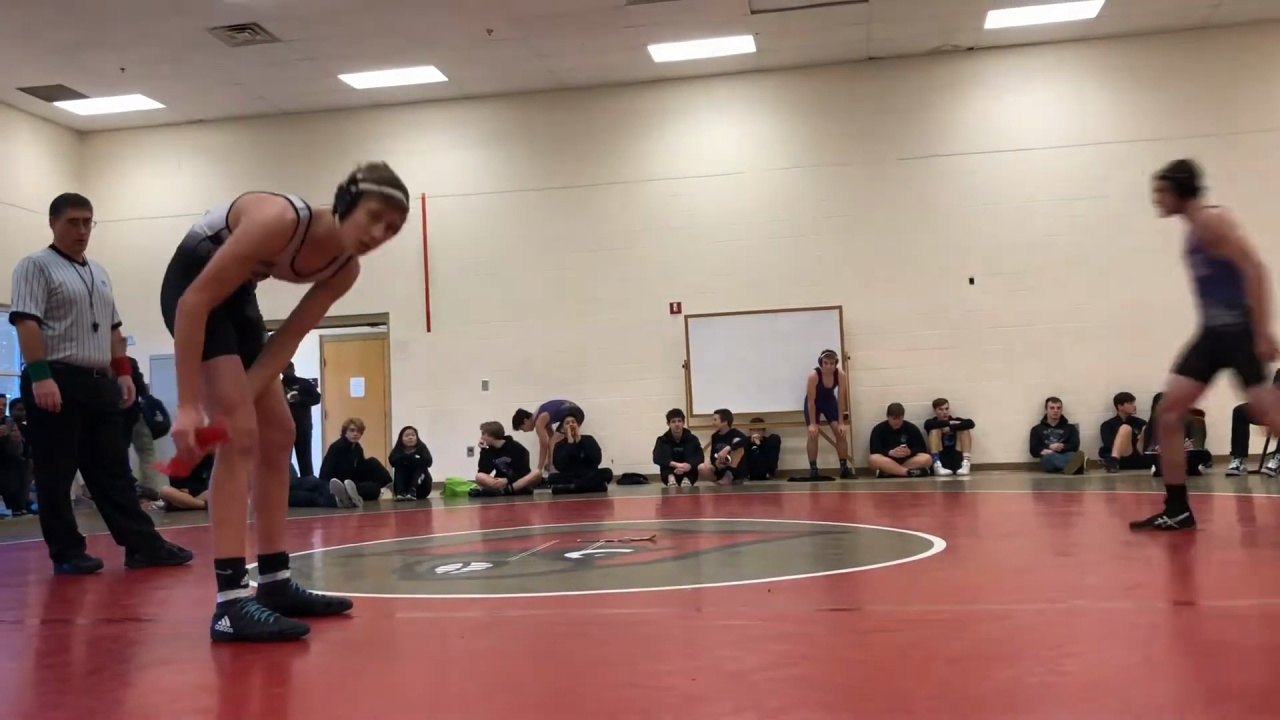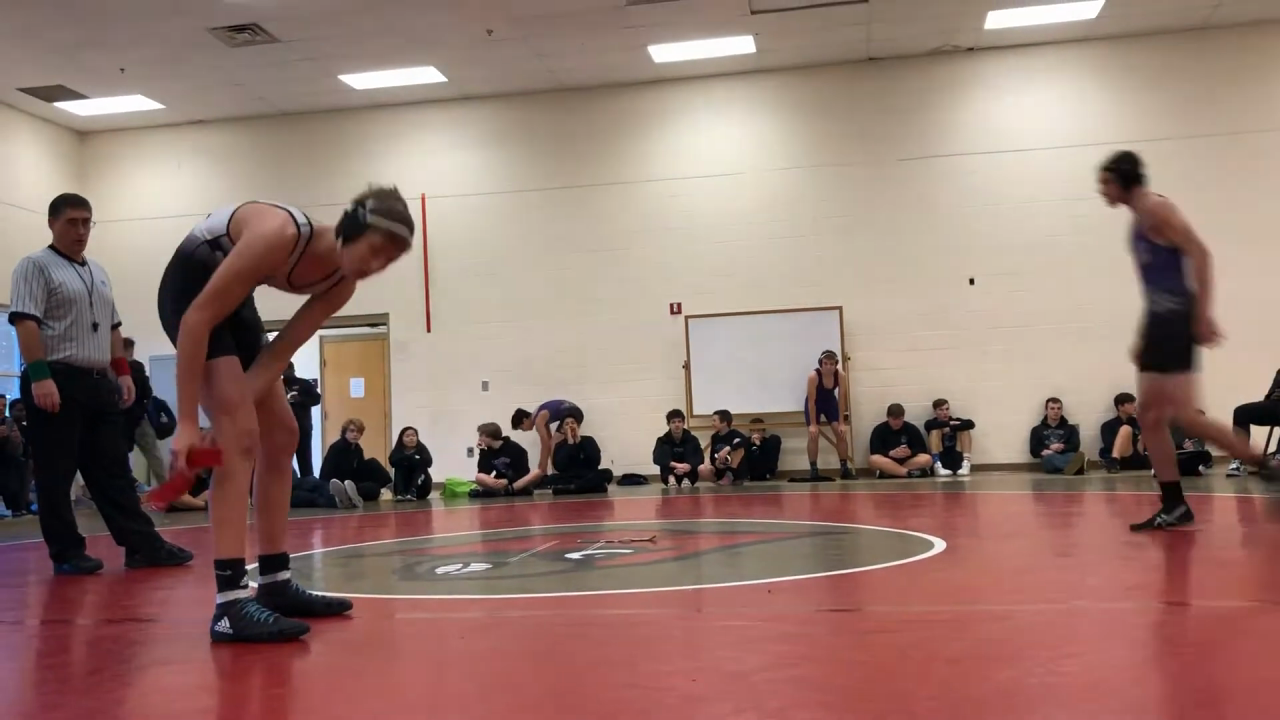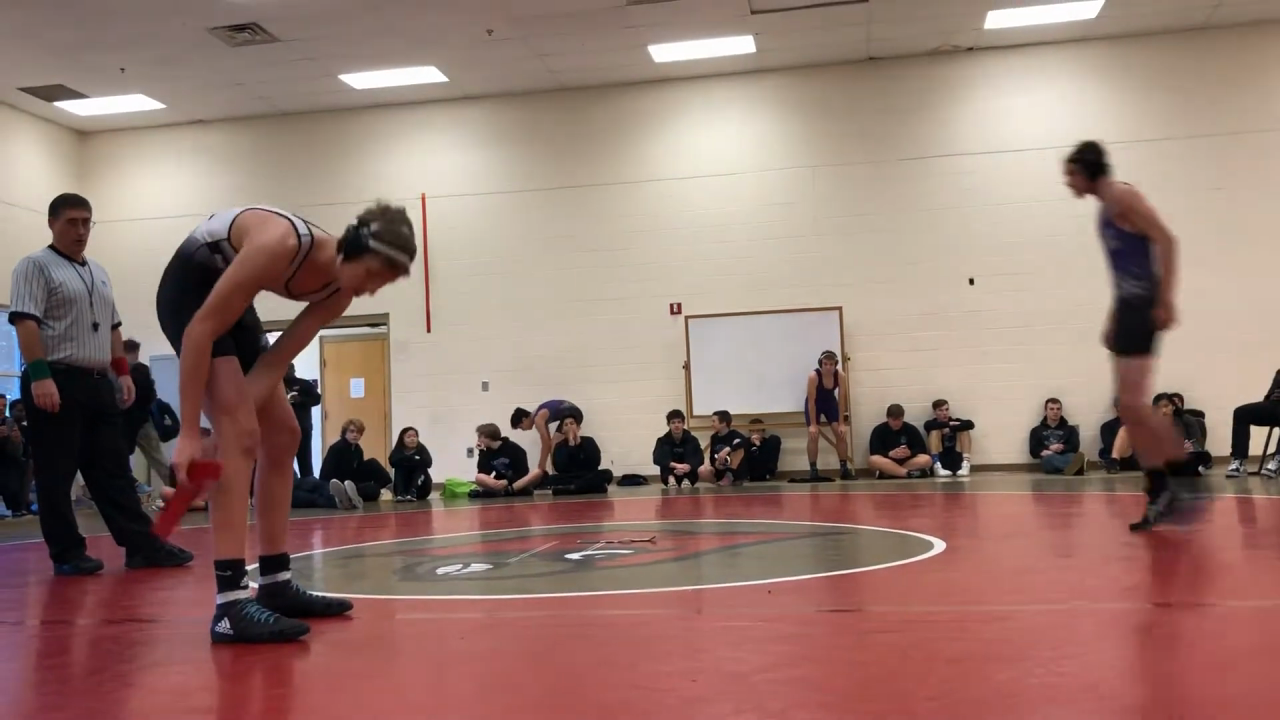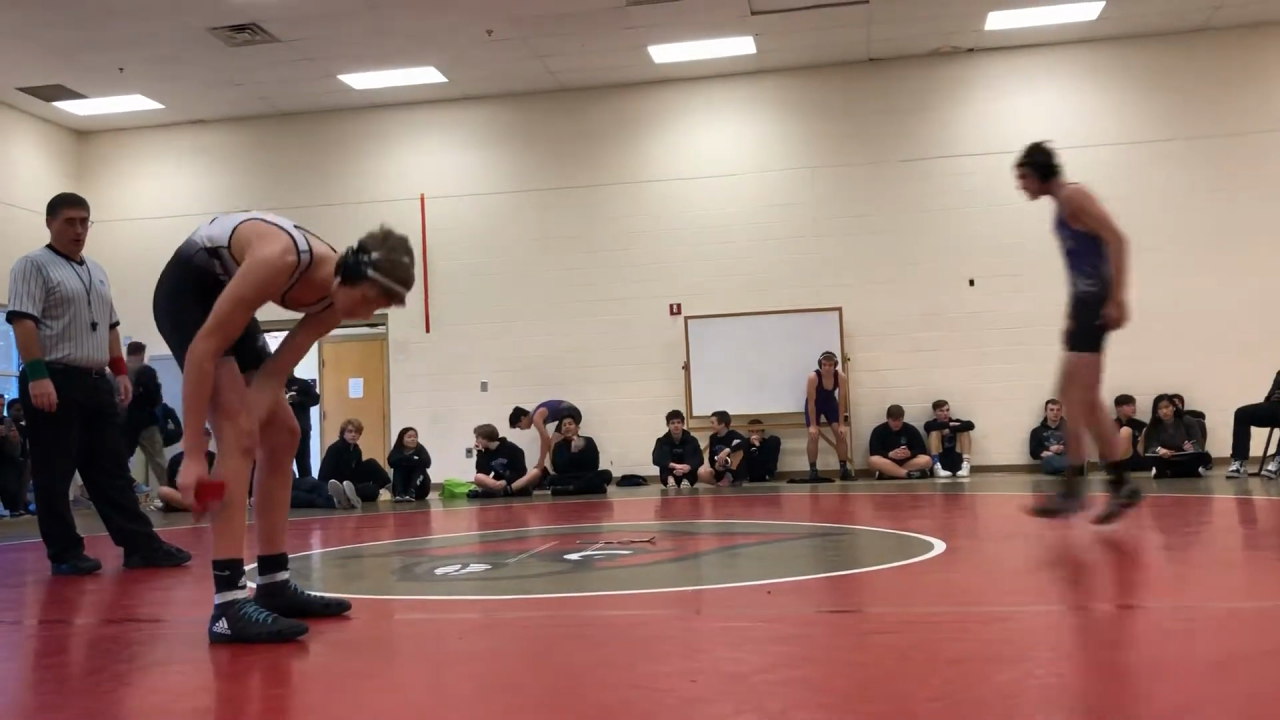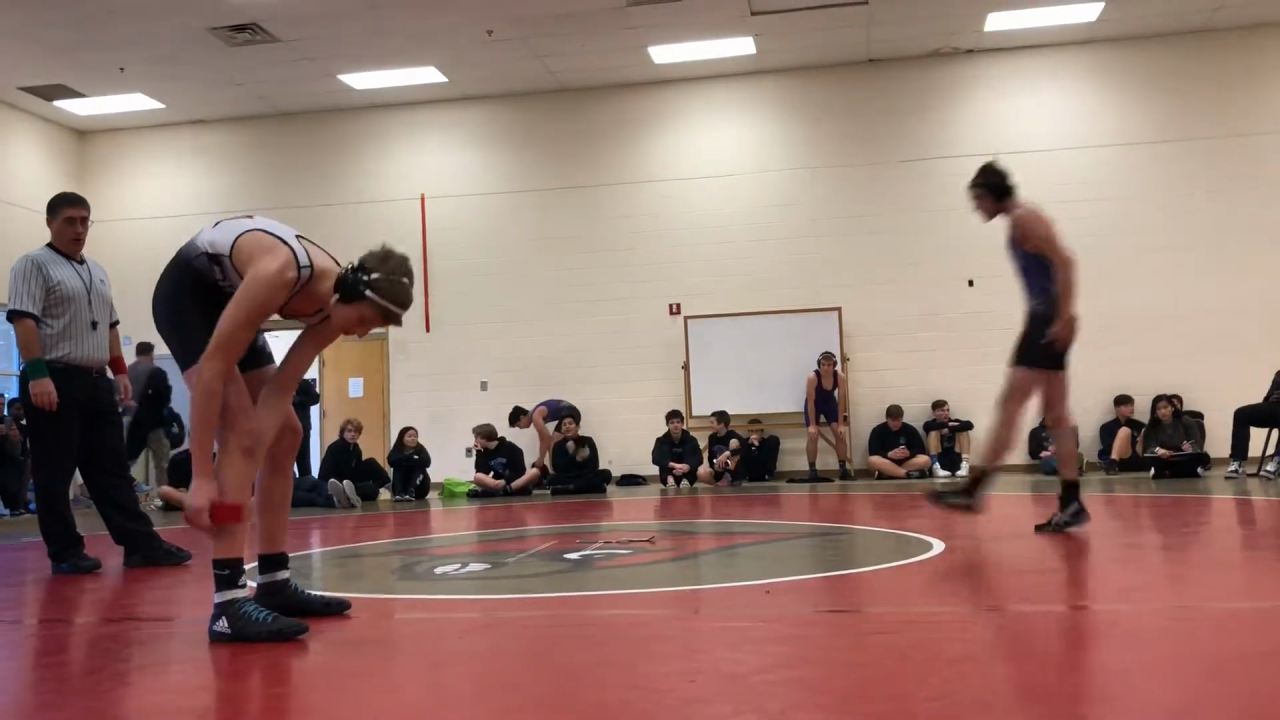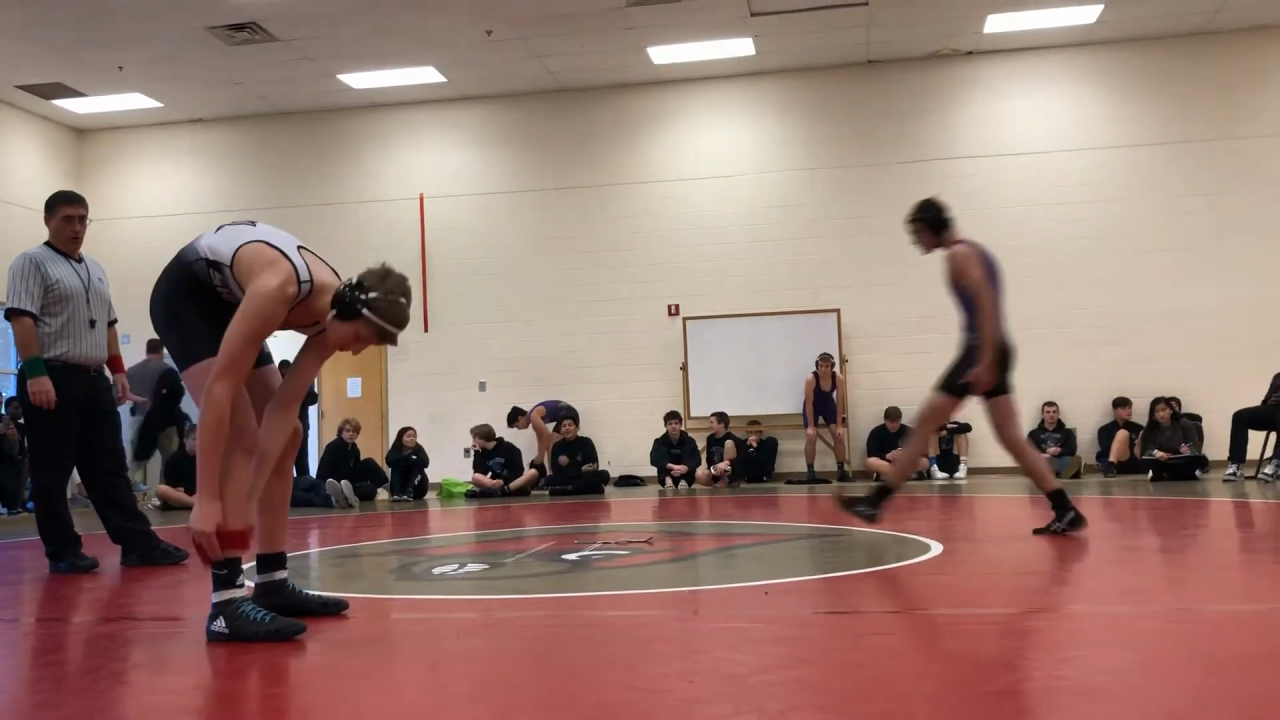
dt=0.1s
person 1, frame 1
left shoulder: (345, 268)
right shoulder: (279, 220)
left elbow: (285, 341)
right elbow: (194, 302)
left wrist: (235, 405)
right wrist: (188, 405)
left hip: (236, 296)
right hip: (193, 290)
left knee: (278, 434)
right knee: (241, 436)
left ankle: (275, 583)
right ankle: (230, 602)
person 1, frame 2
left shoulder: (341, 281)
right shoulder: (280, 235)
left elbow: (276, 355)
right elbow: (197, 318)
left wrist: (237, 413)
right wrist: (187, 421)
left hip: (232, 298)
right hip: (190, 288)
left knee: (281, 434)
right knee: (242, 434)
left ankle: (275, 584)
right ankle: (231, 603)
person 1, frame 3
left shoulder: (340, 289)
right shoulder: (281, 245)
left elbow: (275, 361)
right elbow: (200, 329)
left wrist: (237, 414)
right wrist: (188, 433)
left hip: (231, 299)
right hip: (189, 289)
left knee: (283, 434)
right knee: (242, 434)
left ankle: (275, 585)
right ankle: (231, 604)
person 1, frame 4
left shoulder: (333, 295)
right shoulder: (281, 260)
left elbow: (274, 376)
right elbow: (203, 348)
left wrist: (234, 469)
right wrist: (193, 455)
left hip: (226, 295)
right hip: (187, 291)
left knee: (282, 433)
right knee: (240, 433)
left ankle: (274, 585)
right ankle: (229, 604)
person 1, frame 5
left shoulder: (335, 305)
right shoulder: (281, 274)
left elbow: (280, 389)
right elbow: (214, 365)
left wrist: (241, 484)
right wrist: (202, 476)
left hip: (226, 301)
right hip: (187, 294)
left knee: (285, 434)
right knee: (242, 435)
left ankle: (274, 584)
right ankle: (229, 604)
person 1, frame 6
left shoulder: (332, 313)
right shoulder: (280, 289)
left elbow: (284, 410)
right elbow: (221, 390)
left wrist: (248, 503)
right wrist: (207, 498)
left hip: (226, 302)
right hip: (185, 296)
left knee: (288, 436)
right knee: (240, 433)
left ankle: (272, 584)
right ankle: (227, 603)
person 2, frame 1
left shoulder: (99, 272)
right shoulder: (36, 266)
right elbow: (26, 323)
left wrist: (122, 371)
right wrist: (40, 376)
left hip: (99, 383)
right hip: (56, 381)
left knee: (113, 469)
right knee: (56, 474)
left ankle: (143, 545)
right ankle: (67, 553)
person 2, frame 2
left shoulder: (98, 272)
right shoulder: (35, 266)
right elbow: (26, 323)
left wrist: (122, 371)
right wrist: (40, 377)
left hip: (99, 383)
right hip: (56, 381)
left knee: (113, 470)
right knee: (56, 473)
left ankle: (143, 545)
right ankle: (67, 553)
person 2, frame 3
left shoulder: (99, 272)
right shoulder: (35, 265)
right elbow: (25, 323)
left wrist: (122, 372)
right wrist: (40, 376)
left hip: (99, 383)
right hip: (56, 382)
left knee: (114, 470)
right knee: (57, 473)
left ankle: (143, 545)
right ankle: (67, 553)
person 2, frame 4
left shoulder: (97, 272)
right shoulder: (34, 265)
right elbow: (24, 322)
left wrist: (120, 371)
right wrist: (37, 376)
left hip: (97, 384)
right hip: (54, 381)
left knee: (112, 469)
right knee: (55, 473)
left ankle: (141, 545)
right ankle: (65, 553)
person 2, frame 5
left shoulder: (97, 271)
right shoulder: (34, 264)
right elbow: (24, 321)
left wrist: (120, 371)
right wrist: (37, 375)
left hip: (97, 383)
right hip: (54, 381)
left knee: (112, 469)
right knee: (55, 472)
left ankle: (141, 544)
right ankle: (65, 552)
person 2, frame 6
left shoulder: (95, 269)
right shoulder: (32, 263)
right elbow: (21, 319)
left wrist: (117, 369)
right wrist: (35, 373)
left hip: (94, 381)
right hip: (51, 379)
left knee: (110, 467)
right knee: (52, 471)
left ankle: (138, 543)
right ankle: (63, 552)
person 3, frame 1
left shoulder: (1214, 220)
right shoulder: (1193, 230)
left hip: (1236, 335)
right hip: (1214, 333)
right knee: (1167, 417)
right ankle: (1177, 508)
person 3, frame 2
left shoulder: (1155, 208)
right shoulder: (1138, 217)
left elbow: (1199, 254)
left wrist: (1202, 314)
right wrist: (1144, 338)
left hip: (1178, 318)
right hip: (1161, 319)
left knee: (1181, 416)
right knee: (1150, 415)
right ankle: (1173, 506)
person 3, frame 3
left shoulder: (1122, 196)
right shoulder: (1106, 204)
left elbow: (1166, 241)
left wrist: (1165, 300)
right wrist: (1112, 318)
left hip: (1142, 304)
right hip: (1129, 304)
left knee: (1131, 401)
right knee: (1128, 404)
right ankle: (1161, 491)
person 3, frame 4
left shoulder: (1074, 196)
right shoulder: (1062, 203)
left elbow: (1117, 240)
left wrist: (1117, 299)
right wrist: (1073, 315)
left hip: (1095, 301)
right hip: (1085, 301)
left knee: (1071, 395)
right knee: (1085, 400)
left ankle: (1071, 487)
right ankle: (1121, 484)
person 3, frame 5
left shoulder: (1024, 217)
right shoulder: (1023, 220)
left elbow: (1065, 262)
left wrist: (1065, 316)
left hip: (1049, 319)
right hip: (1047, 319)
left knee: (1009, 407)
right knee: (1056, 415)
left ankle: (971, 490)
right ankle: (1070, 503)
person 3, frame 6
left shoulder: (959, 255)
right shoulder: (970, 252)
left elbow: (988, 307)
left wrist: (985, 361)
left hip: (982, 351)
right hip: (989, 349)
left knee: (923, 426)
right knee: (1011, 438)
left ankle: (874, 502)
right ankle: (1065, 512)
